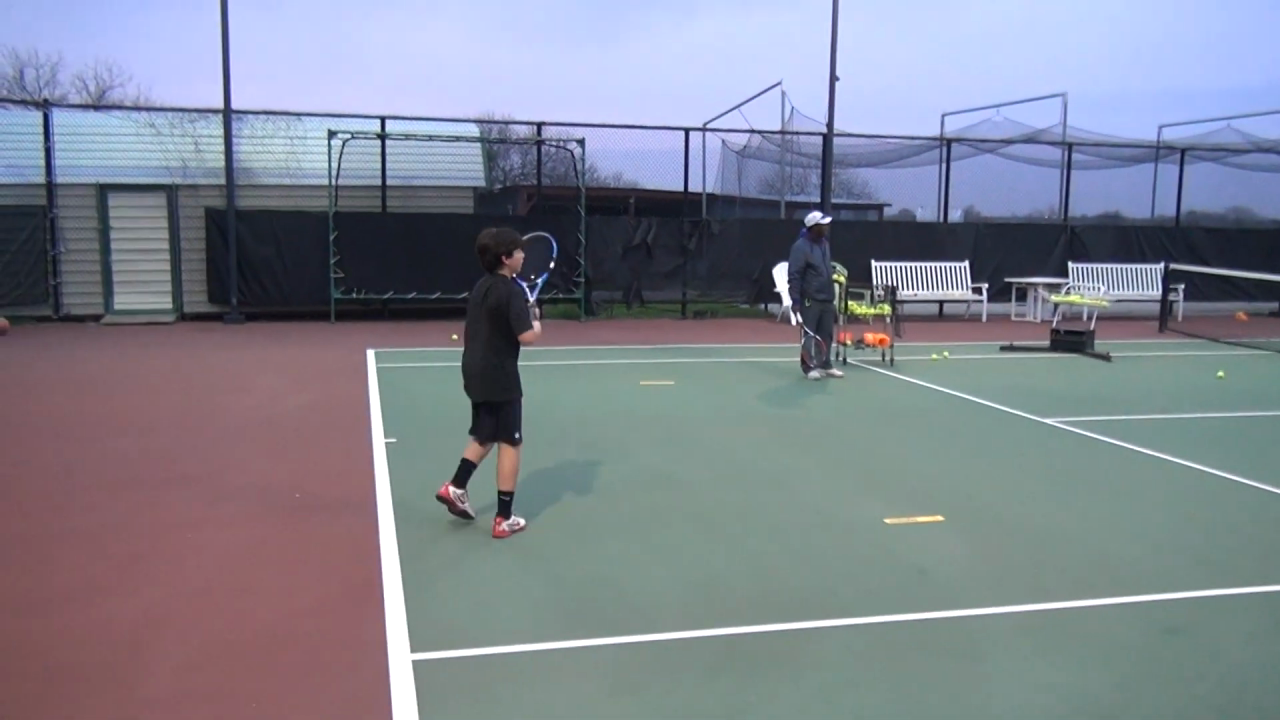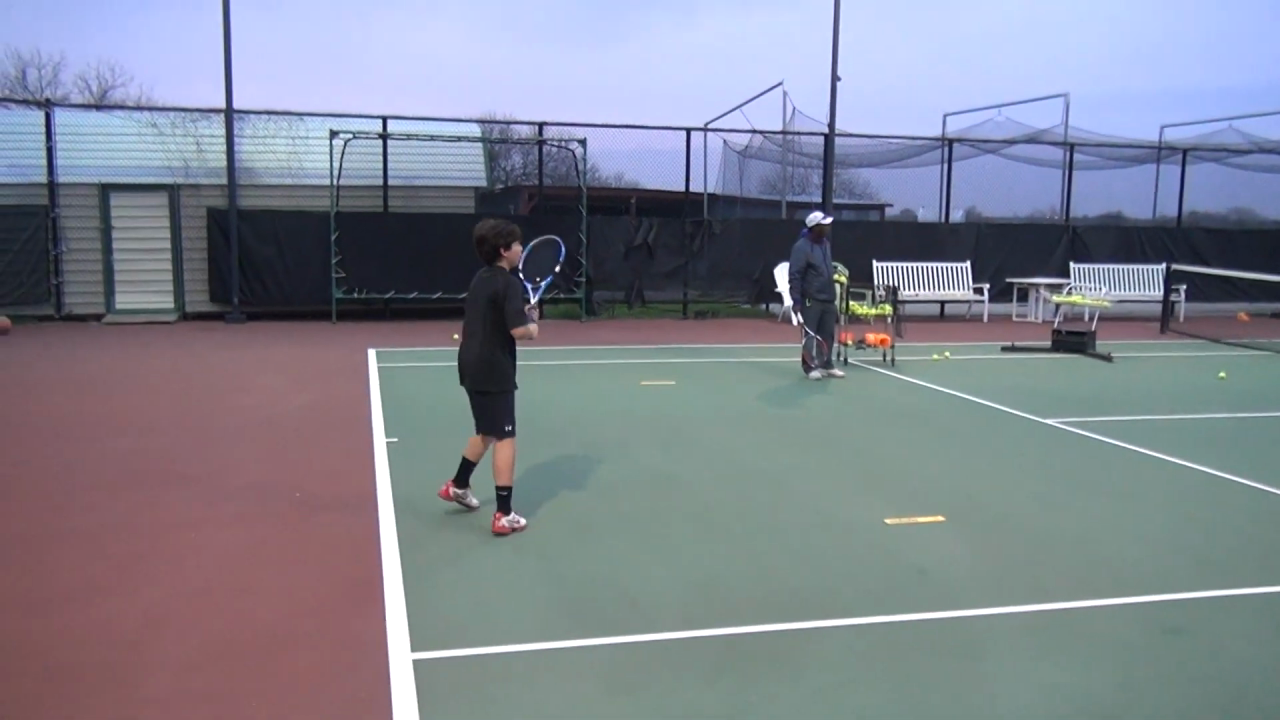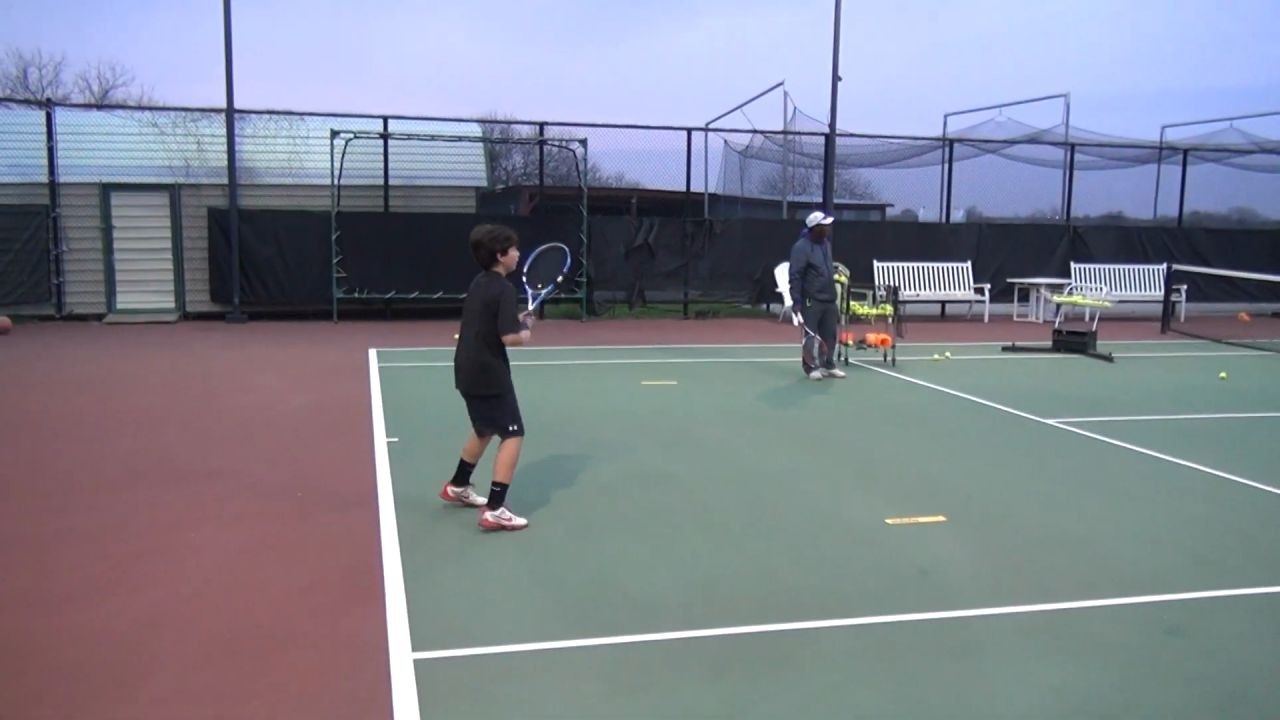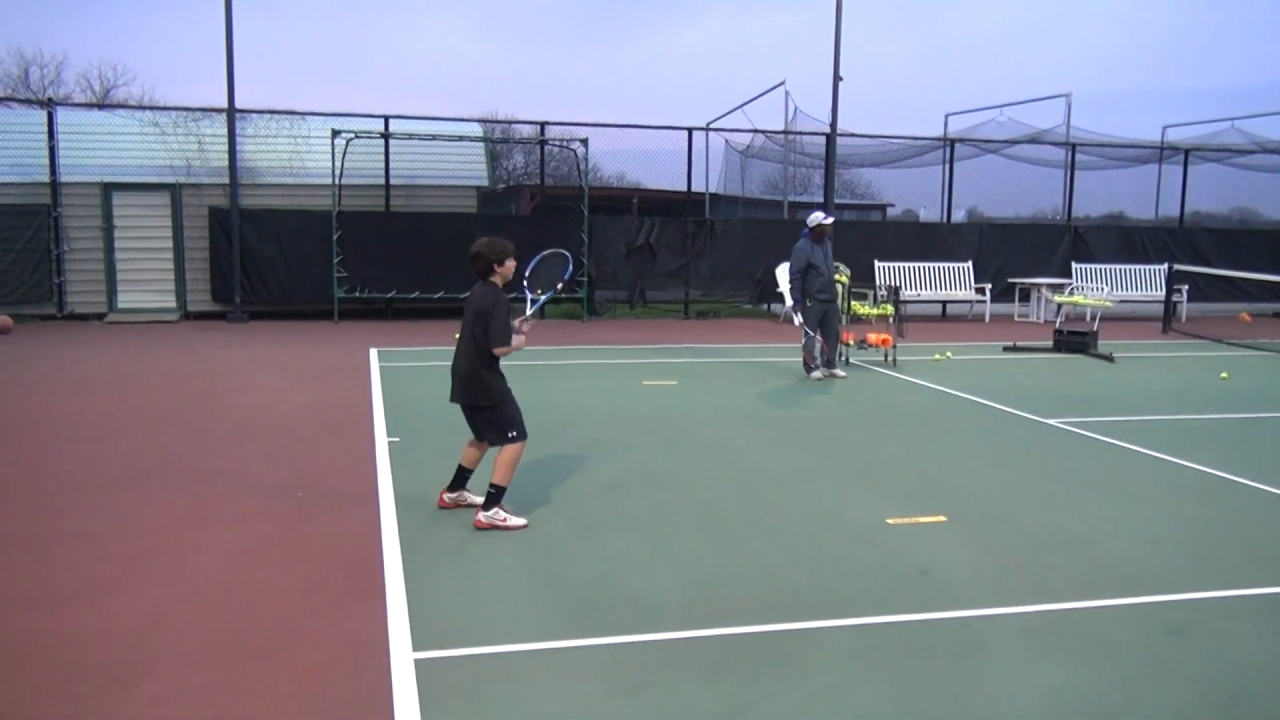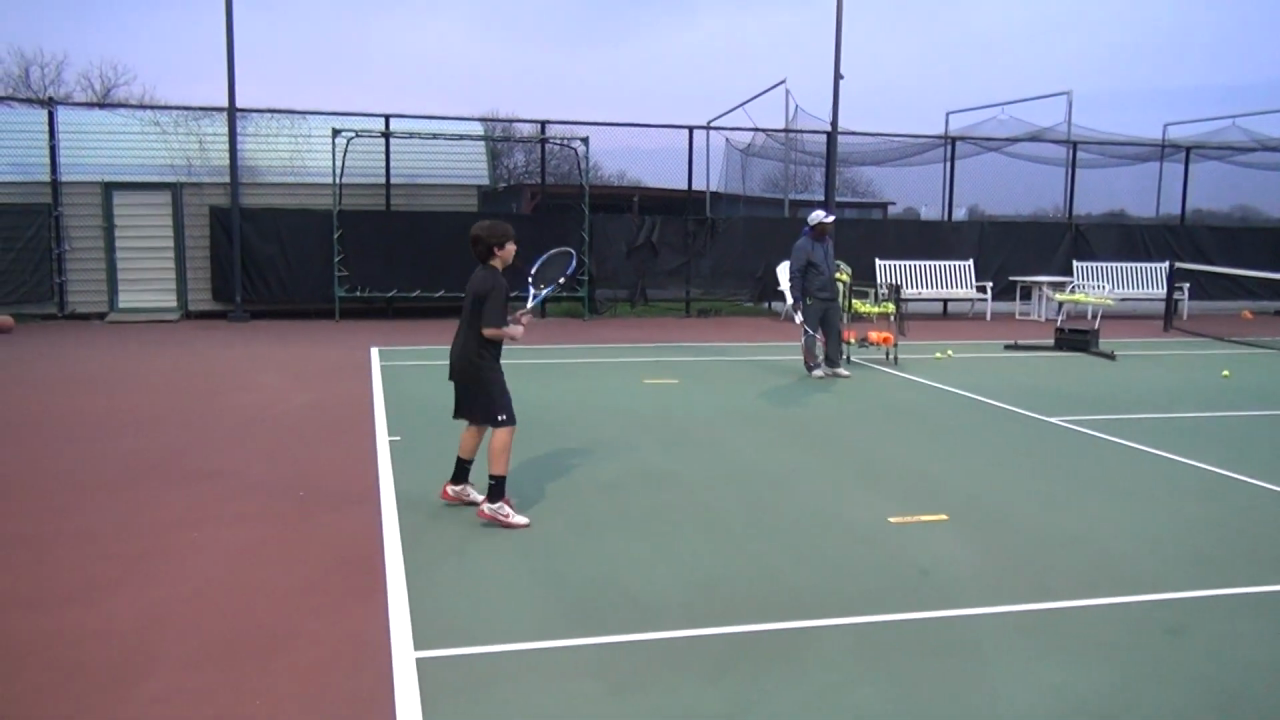
dt=0.1s
person 1, frame 1
left shoulder: (481, 287)
right shoulder: (512, 291)
right elbow: (524, 336)
left wrist: (524, 317)
right wrist: (537, 328)
left hip: (475, 371)
right hip: (499, 376)
left knee: (484, 436)
right knee: (510, 443)
left ankle: (456, 486)
right ankle: (504, 518)
person 1, frame 2
left shoulder: (479, 279)
right shoulder: (509, 283)
right elbow: (518, 330)
left wrist: (522, 314)
right wrist: (532, 327)
left hip: (471, 363)
right hip: (494, 368)
left knee: (487, 429)
right knee: (504, 436)
left ankle: (457, 485)
right ankle: (504, 514)
person 1, frame 3
left shoulder: (480, 283)
right shoulder: (503, 289)
right elbow: (508, 338)
left wrist: (516, 320)
right wrist: (524, 334)
left hip: (469, 367)
right hip: (488, 370)
left knee: (485, 429)
right knee: (512, 434)
left ankle: (457, 486)
right ankle: (495, 509)
person 1, frame 4
left shoulder: (478, 293)
right shoulder: (498, 300)
right elbow: (498, 348)
left wrist: (511, 328)
right wrist: (518, 341)
left hip: (465, 376)
right hip: (483, 380)
left knee: (485, 435)
right knee: (514, 439)
left ankle: (453, 492)
right ankle: (490, 510)
person 1, frame 5
left shoulder: (481, 276)
right shoulder: (496, 284)
right elbow: (489, 330)
left wrist: (511, 321)
right wrist: (513, 332)
left hip: (465, 360)
right hip: (479, 363)
left knee: (478, 421)
right knee: (503, 425)
left ankle: (457, 485)
right ankle: (496, 501)
person 2, frame 1
left shoulder: (824, 243)
right shoulder: (800, 247)
right elbow: (794, 276)
left wrist: (834, 276)
right wrist: (795, 300)
left hip: (827, 299)
right hip: (810, 300)
left knee: (826, 334)
left ankle: (824, 365)
right ankle: (809, 367)
person 2, frame 2
left shoulder: (825, 243)
right shoulder: (801, 247)
right elbow: (795, 276)
left wrist: (835, 276)
right wrist: (796, 300)
left hip: (828, 298)
right hip: (810, 300)
left knee: (827, 334)
left ankle: (826, 365)
right ankle: (810, 367)
person 2, frame 3
left shoulder: (826, 243)
right shoulder: (801, 247)
right elbow: (795, 276)
left wrist: (835, 275)
right wrist: (796, 300)
left hip: (830, 298)
right hip: (811, 300)
left knee: (830, 334)
left ankle: (828, 366)
right ankle: (811, 368)
person 2, frame 4
left shoulder: (826, 243)
right shoulder: (802, 247)
right elbow: (795, 276)
left wrist: (836, 276)
right wrist: (796, 300)
left hip: (830, 298)
right hip: (811, 300)
left knee: (832, 333)
right knee: (809, 335)
left ankle: (829, 366)
right ankle: (811, 367)
person 2, frame 5
left shoulder: (828, 242)
right shoulder: (802, 245)
right elbow: (796, 274)
left wrist: (836, 274)
right wrist: (796, 298)
left hip: (831, 296)
right hip: (812, 298)
left knee: (834, 332)
right knee: (810, 334)
left ankle: (833, 365)
right ankle: (813, 366)
